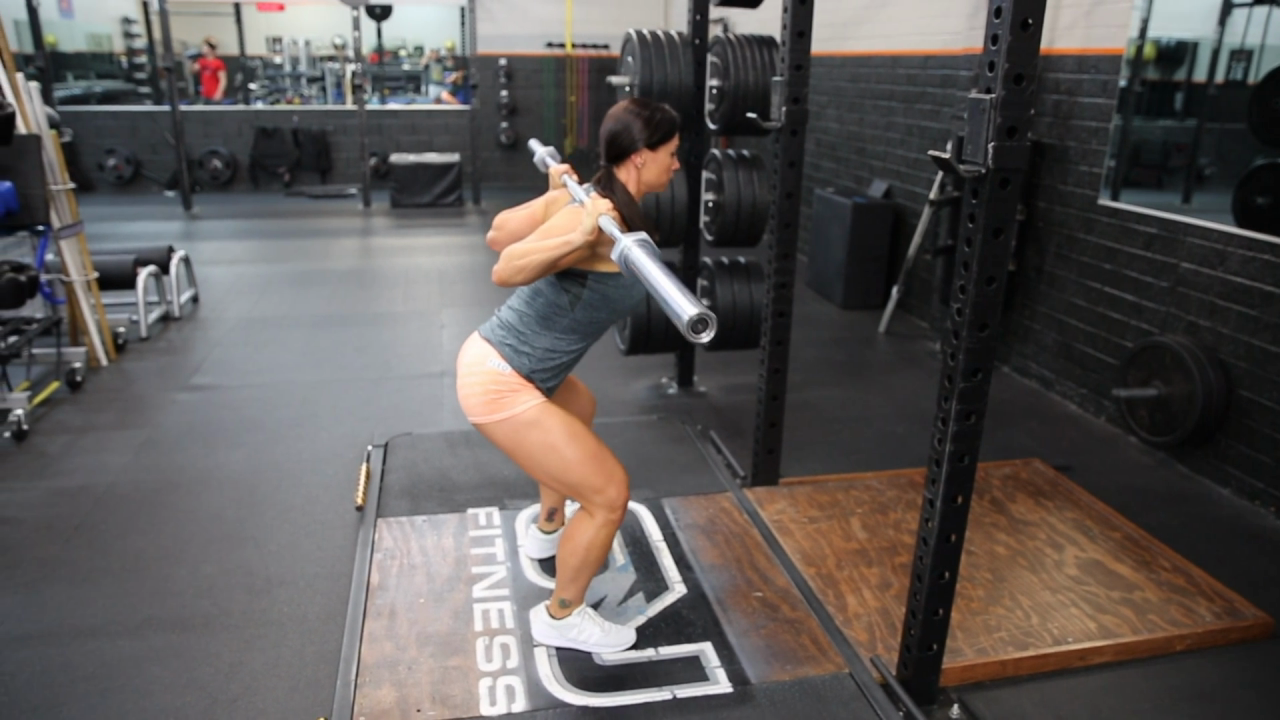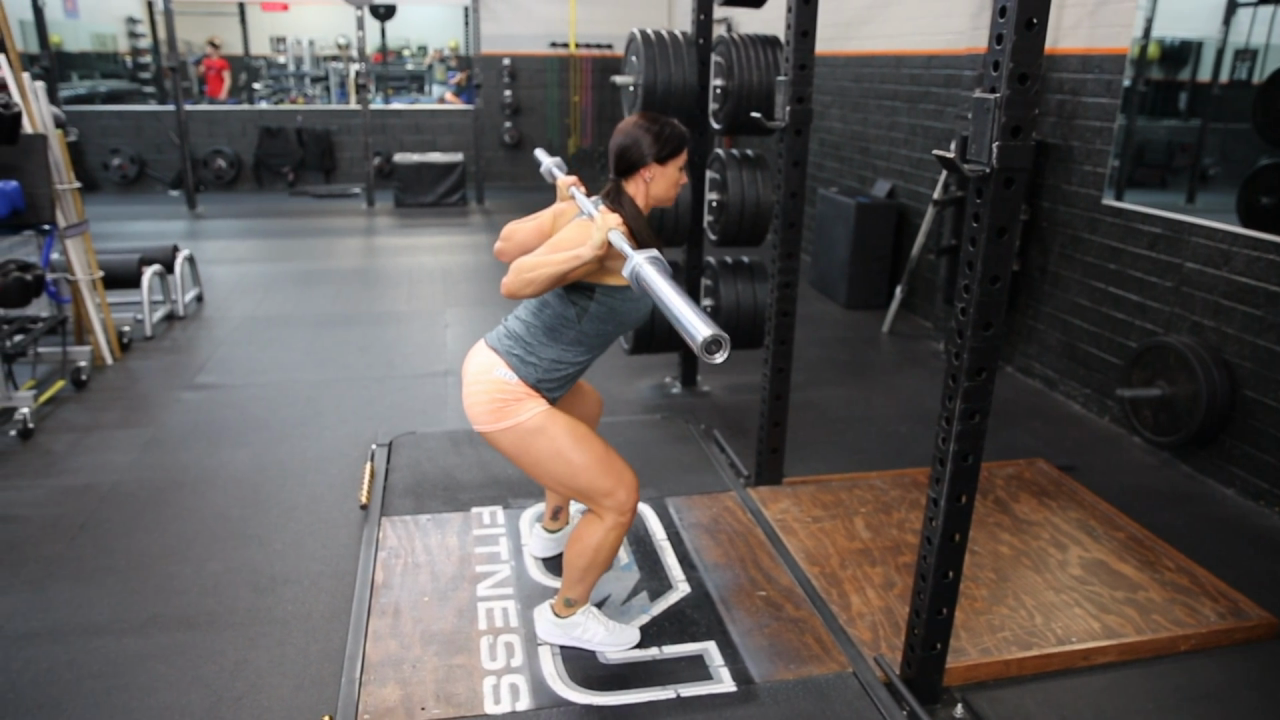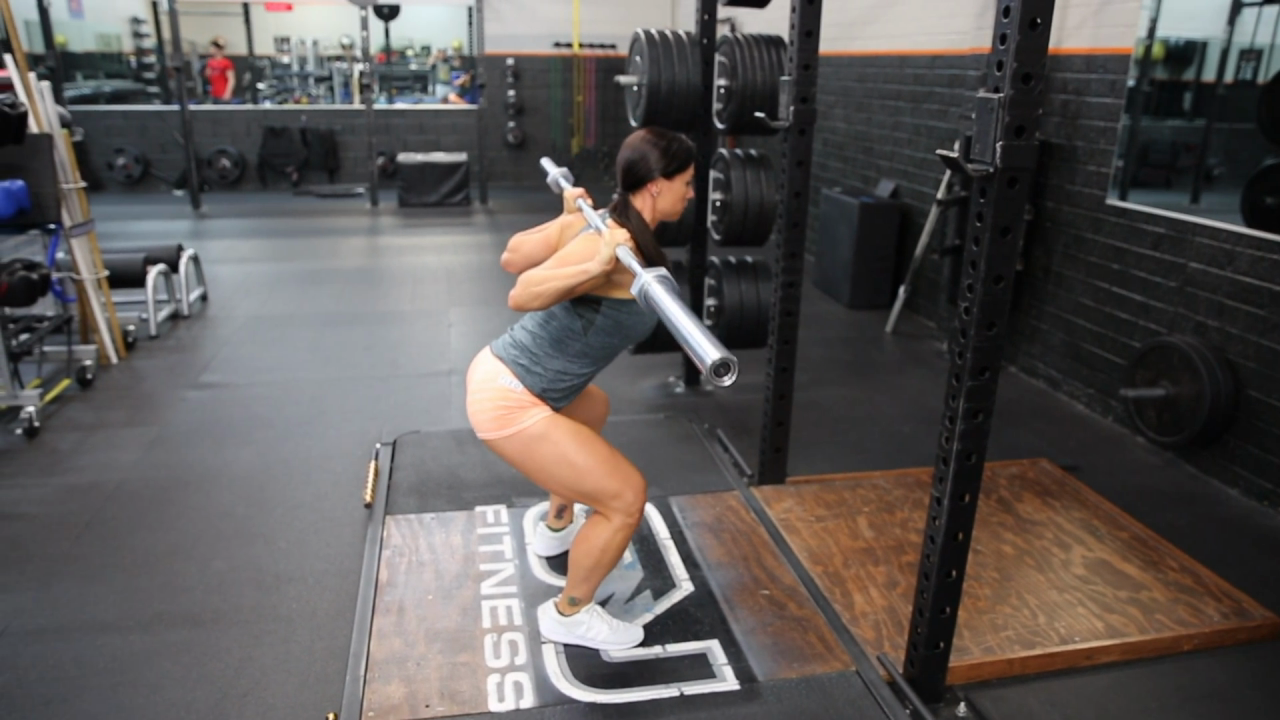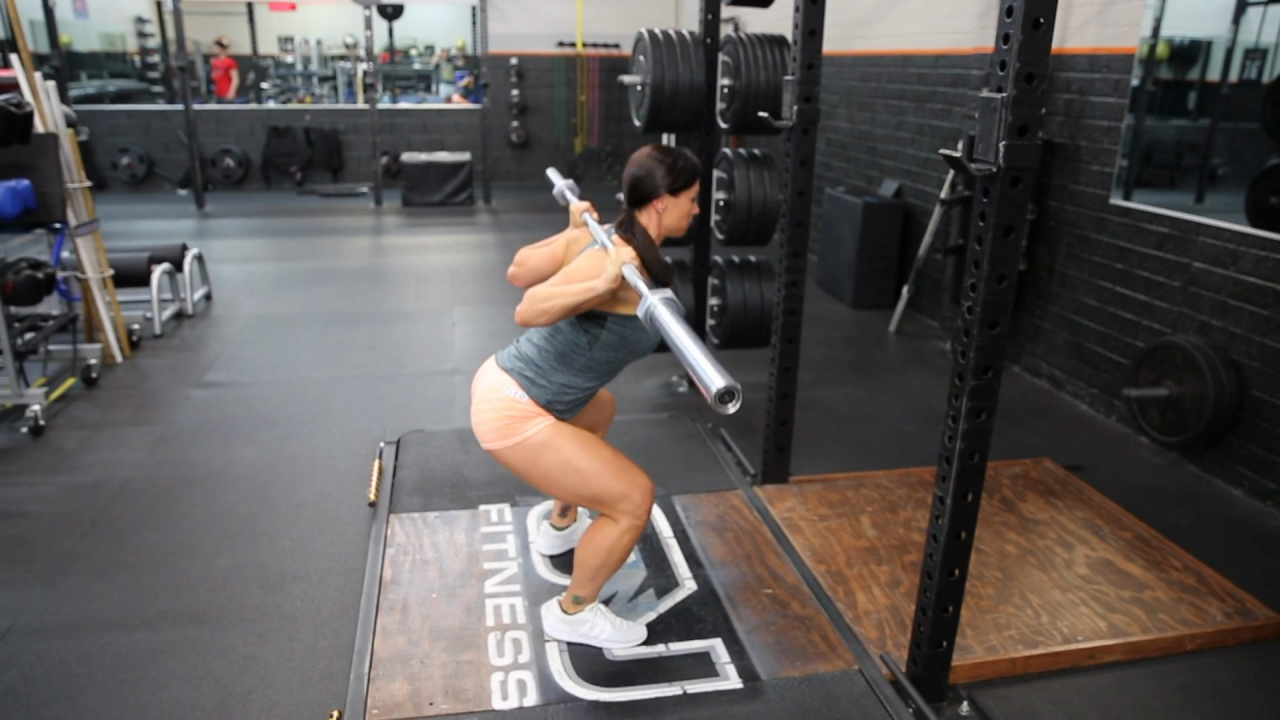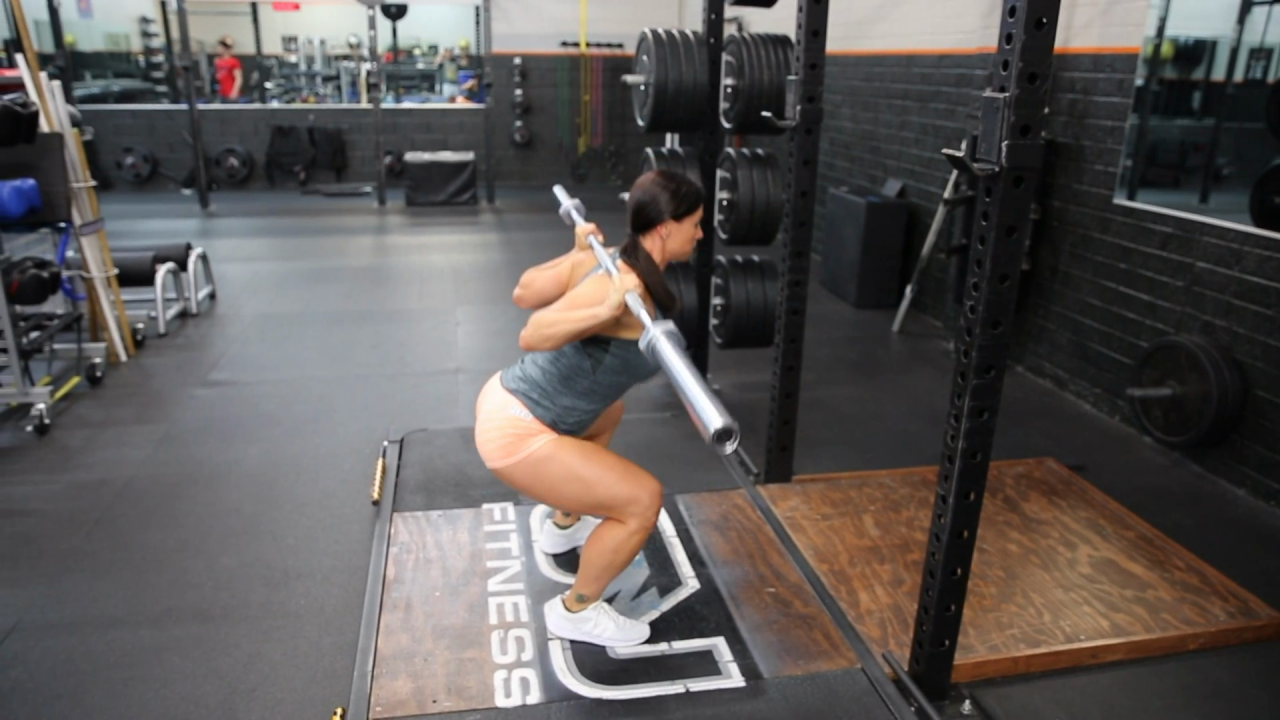
dt=0.2s
person 1, frame 1
left shoulder: (577, 198)
right shoulder: (598, 220)
left elbow: (498, 236)
right elbow: (505, 270)
left wrist: (555, 194)
right wrist: (578, 237)
left hip: (498, 359)
right hip: (500, 383)
left knee: (581, 410)
right knee: (608, 493)
left ankle: (549, 529)
right ankle: (561, 617)
person 1, frame 2
left shoulder: (587, 210)
right shoulder: (604, 230)
left elbow: (505, 246)
right elbow: (514, 282)
left wrist: (561, 204)
right wrist: (587, 252)
left hip: (500, 366)
right hip: (504, 392)
left knee: (587, 411)
right knee: (618, 496)
left ankle: (554, 527)
right ankle: (565, 616)
person 1, frame 3
left shoulder: (592, 224)
right shoulder: (607, 242)
left elbow: (511, 257)
right elbow: (521, 295)
left wrist: (566, 217)
right wrist: (595, 267)
left hip: (502, 375)
right hip: (508, 402)
left knee: (593, 411)
right knee: (625, 497)
left ankle: (558, 527)
right ankle: (569, 615)
person 1, frame 4
left shoulder: (598, 238)
right shoulder: (613, 261)
left elbow: (518, 271)
right elbow: (527, 312)
left wrist: (572, 229)
right wrist: (602, 284)
left hip: (506, 384)
right hip: (511, 413)
left knee: (600, 410)
right knee: (633, 498)
left ankle: (561, 526)
right ankle: (572, 613)
person 1, frame 5
left shoulder: (604, 261)
right shoulder: (619, 283)
left elbow: (523, 293)
right elbow: (532, 336)
left wrist: (577, 251)
right wrist: (605, 311)
left hip: (508, 402)
right hip: (514, 433)
left knee: (608, 411)
right knee: (642, 500)
left ankle: (564, 525)
right ankle: (576, 611)
